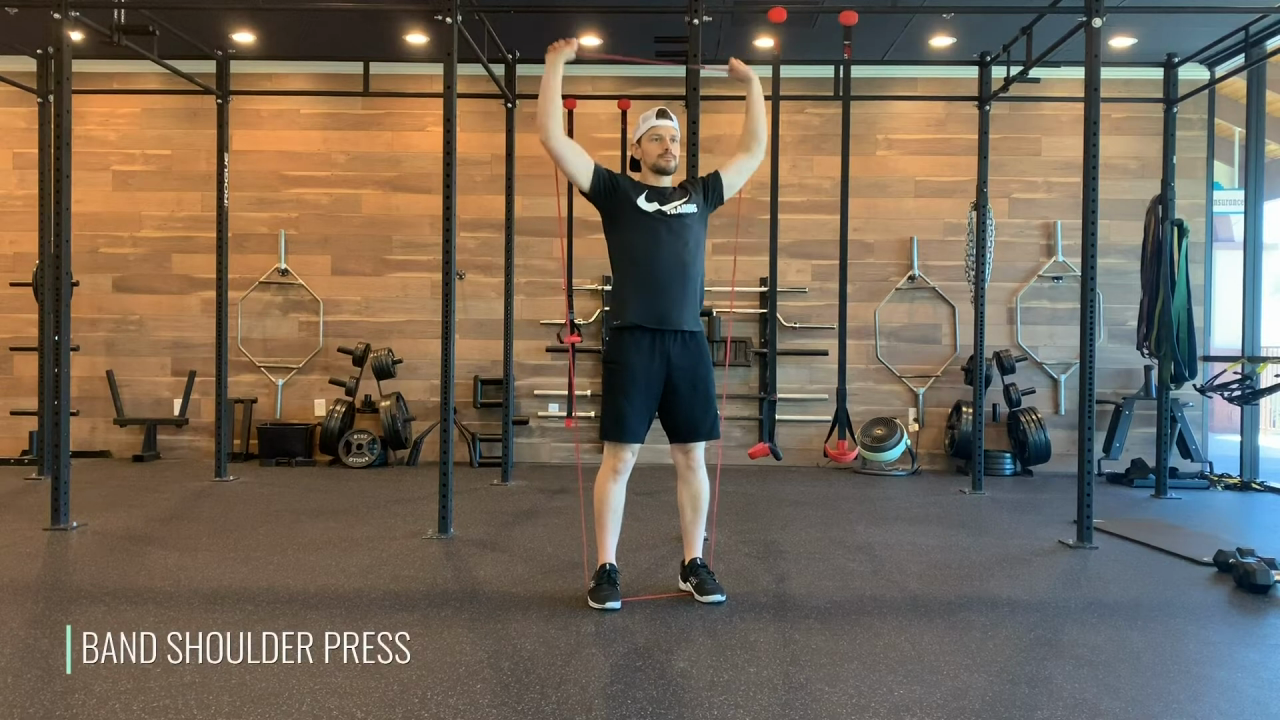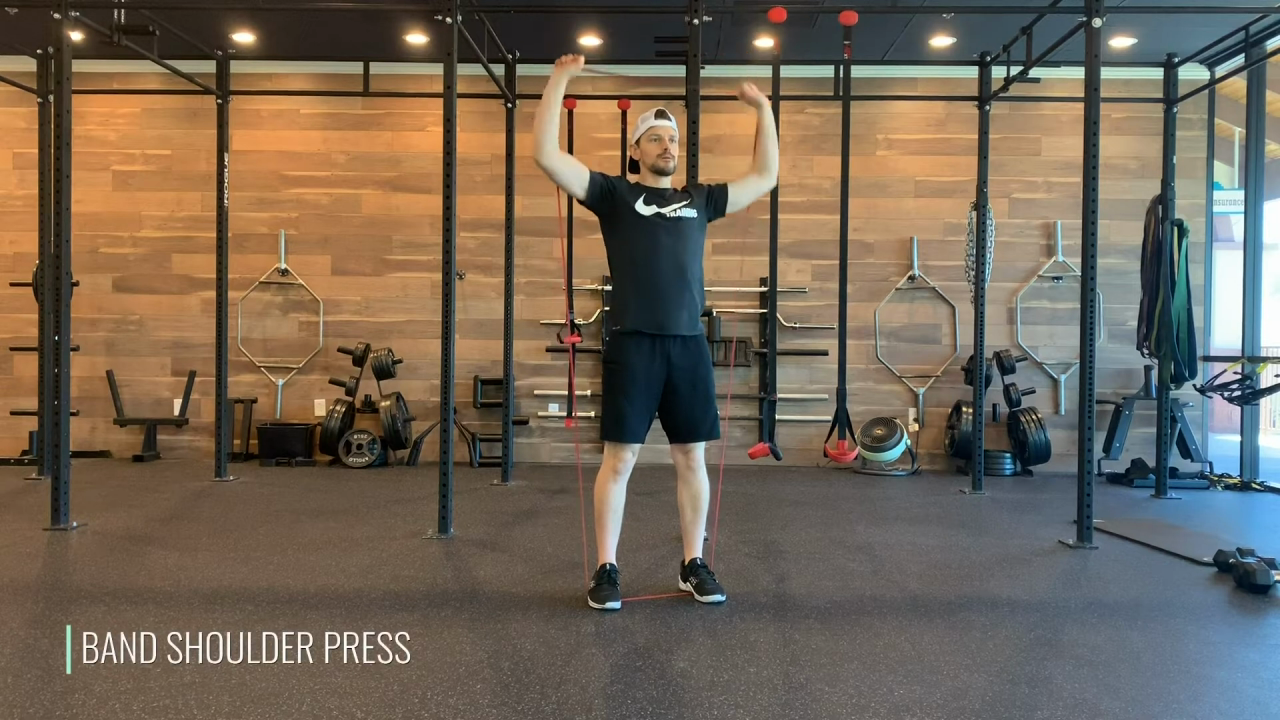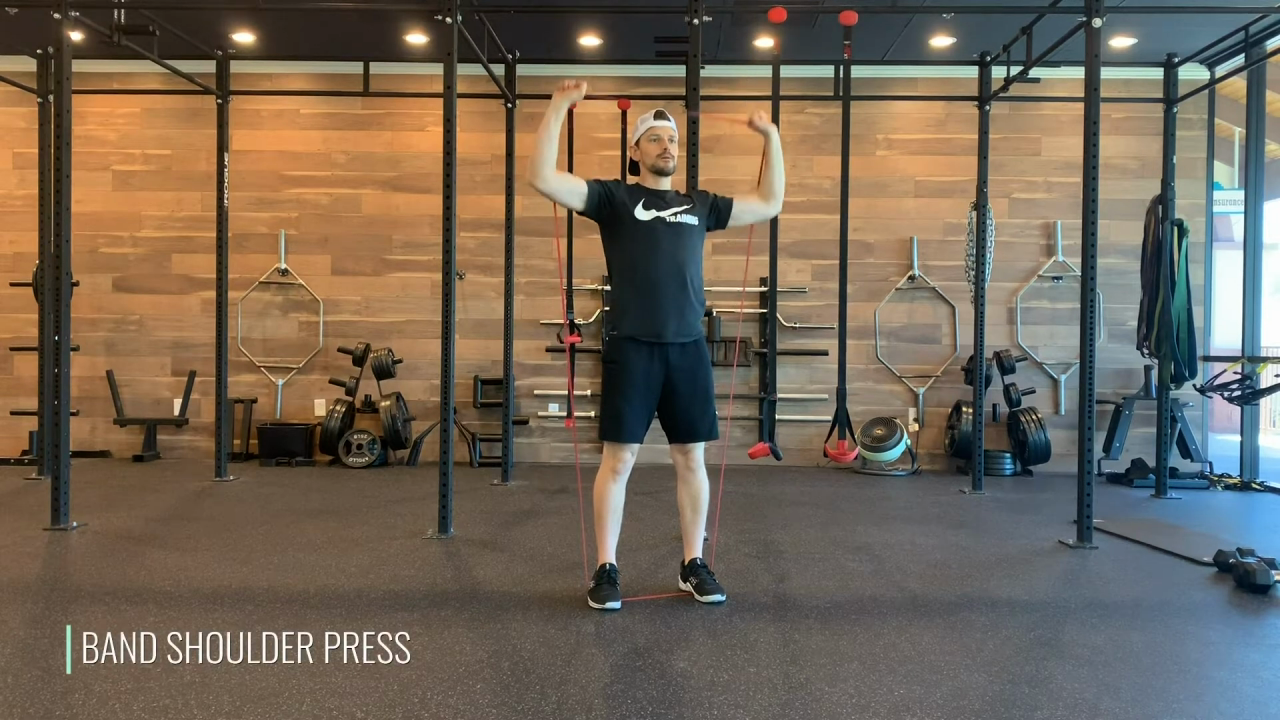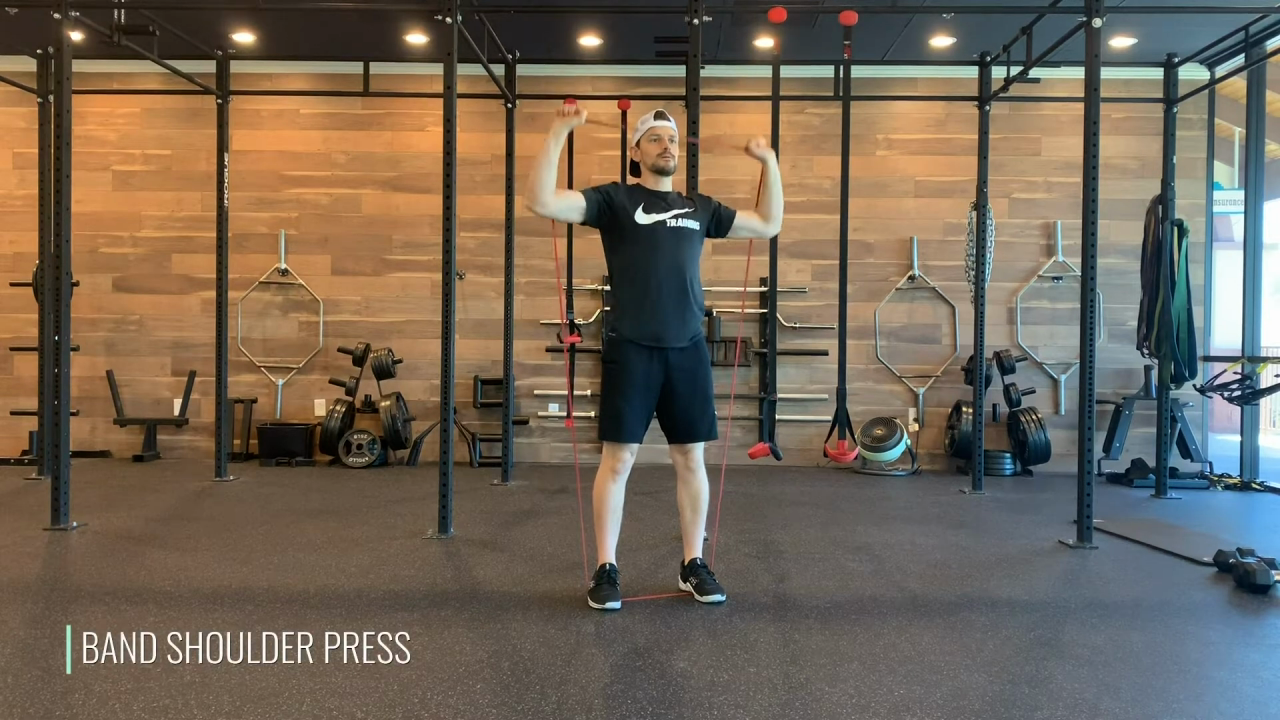
dt=0.1s
person 1, frame 1
left shoulder: (699, 195)
right shoulder: (616, 191)
left elbow: (754, 152)
right elbow: (552, 140)
left wrist: (752, 88)
right wrist: (555, 66)
left hip: (689, 344)
right hip: (633, 342)
left knee: (691, 457)
right knee: (619, 458)
left ankle: (693, 563)
right ankle: (606, 568)
person 1, frame 2
left shoulder: (700, 201)
right shoulder: (614, 195)
left elbow: (765, 174)
right elbow: (546, 155)
left wrist: (762, 106)
right wrist: (558, 81)
left hip: (689, 346)
right hip: (633, 345)
left knee: (691, 458)
right knee: (619, 459)
left ankle: (694, 563)
right ankle: (606, 568)
person 1, frame 3
left shoulder: (698, 204)
right shoulder: (614, 196)
left elbow: (770, 203)
right elbow: (542, 179)
left wrist: (770, 137)
right wrist: (558, 106)
left hip: (688, 348)
right hip: (631, 347)
left knee: (690, 458)
right knee: (618, 458)
left ankle: (693, 564)
right ankle: (606, 570)
person 1, frame 4
left shoulder: (699, 207)
right shoulder: (614, 199)
left elbow: (769, 223)
right elbow: (540, 201)
left wrist: (769, 161)
right wrist: (558, 130)
left hip: (688, 348)
right hip: (631, 348)
left knee: (691, 458)
right knee: (617, 459)
left ankle: (693, 564)
right ankle: (606, 569)
